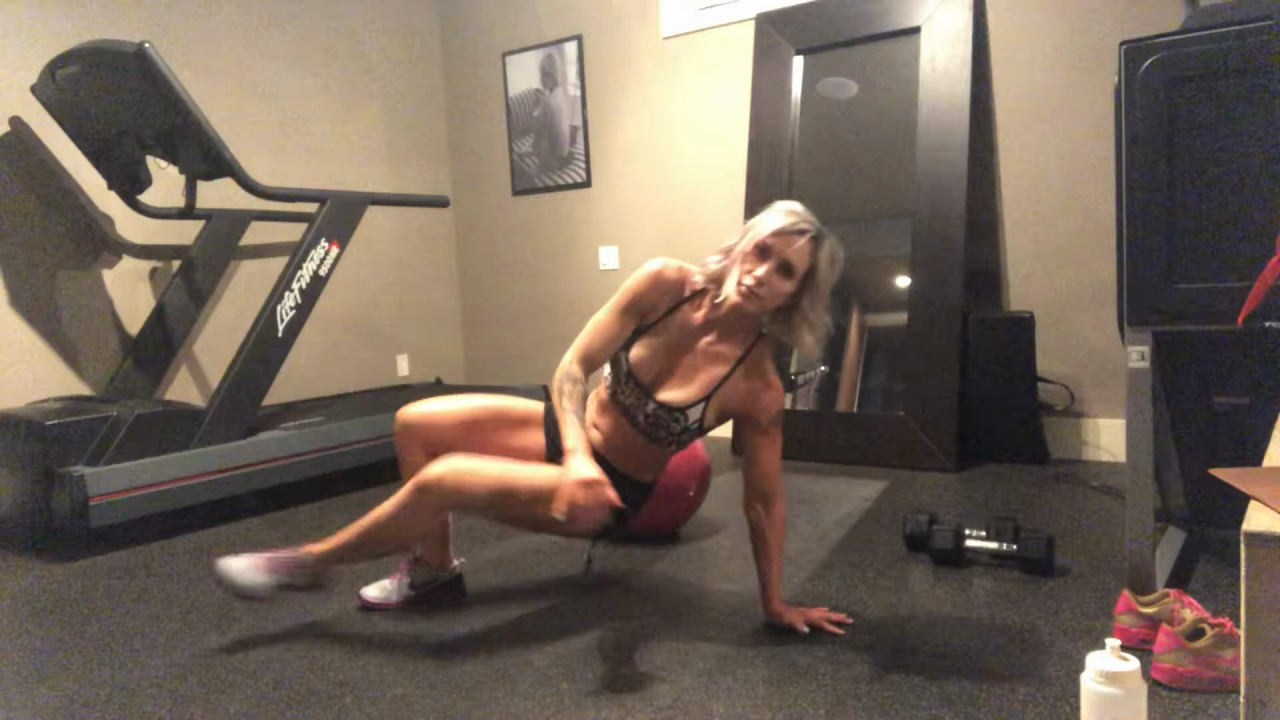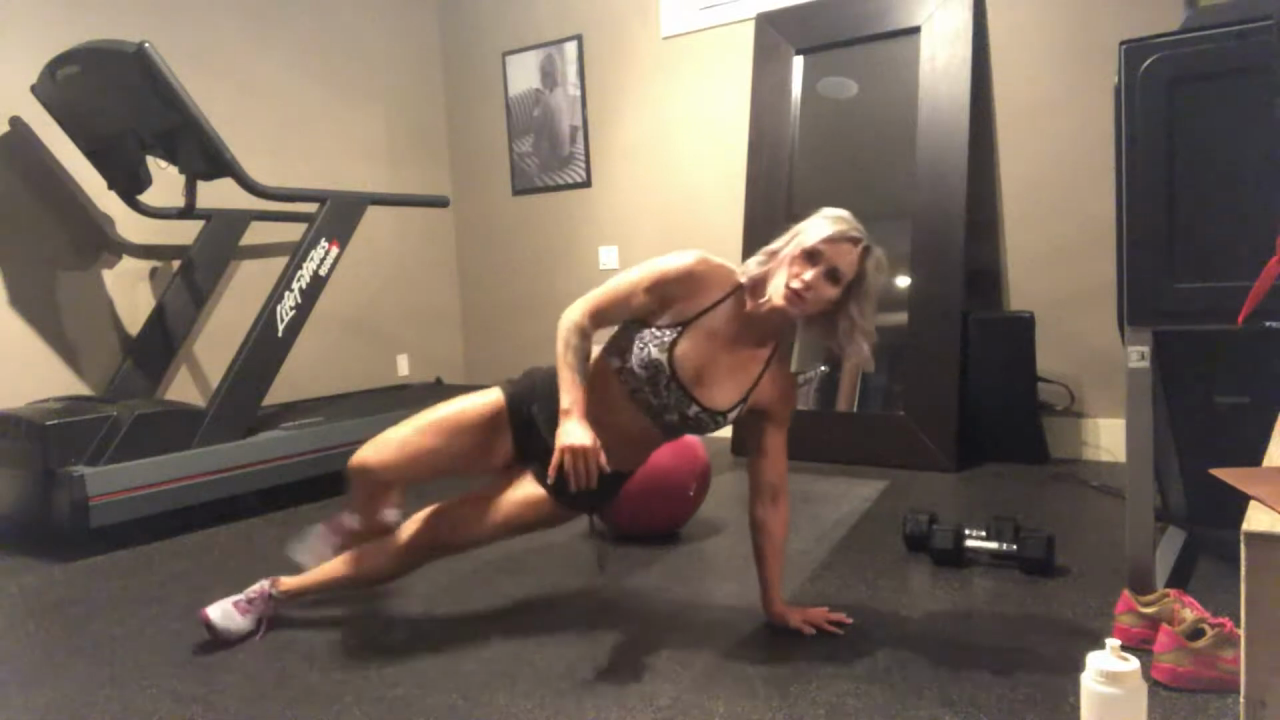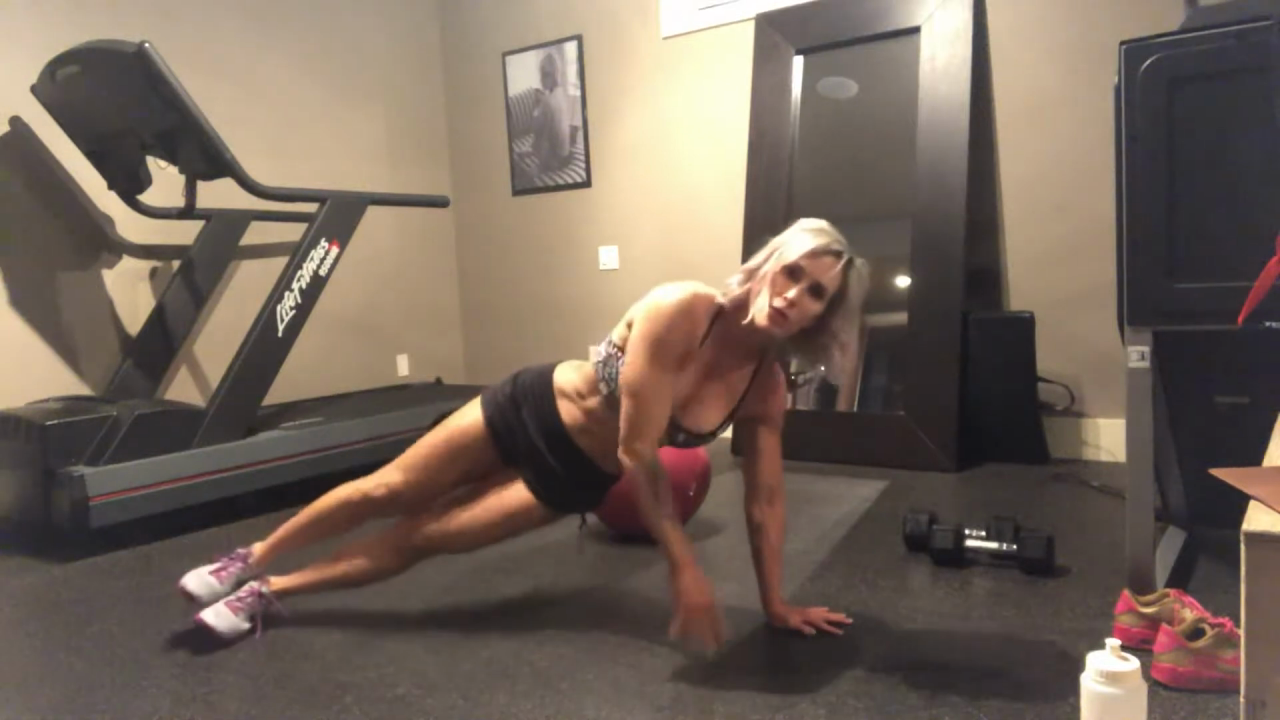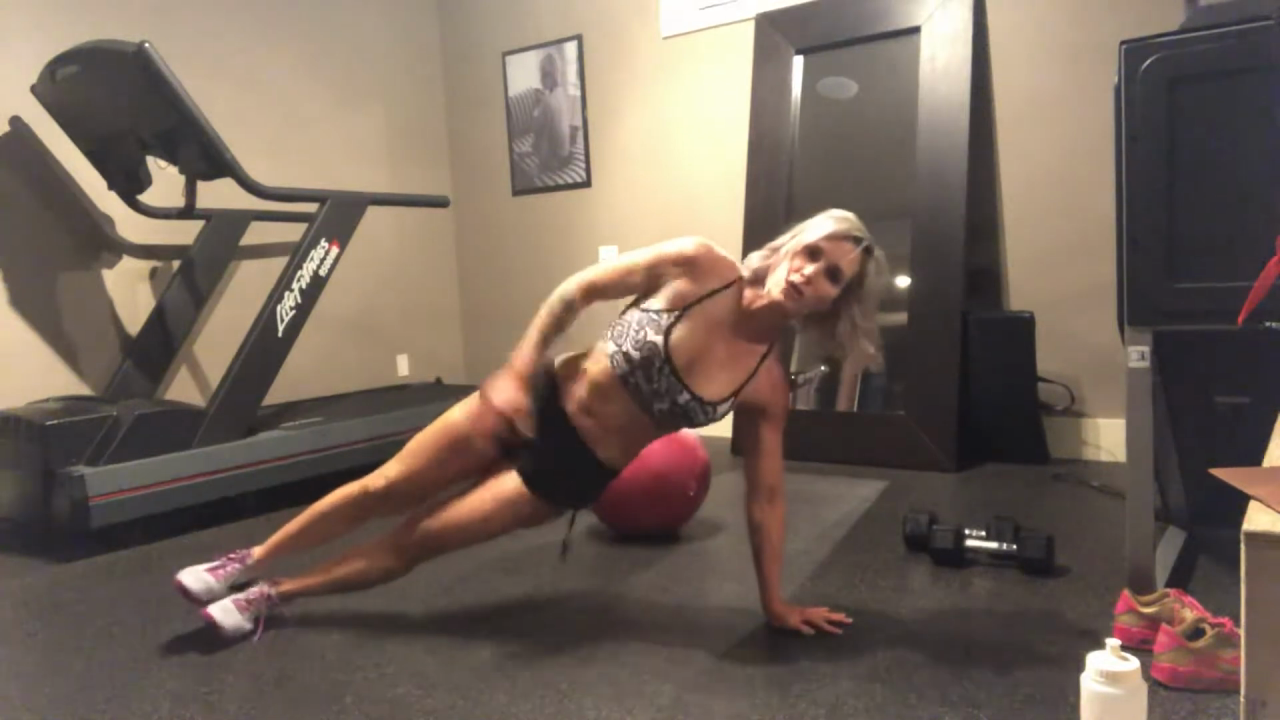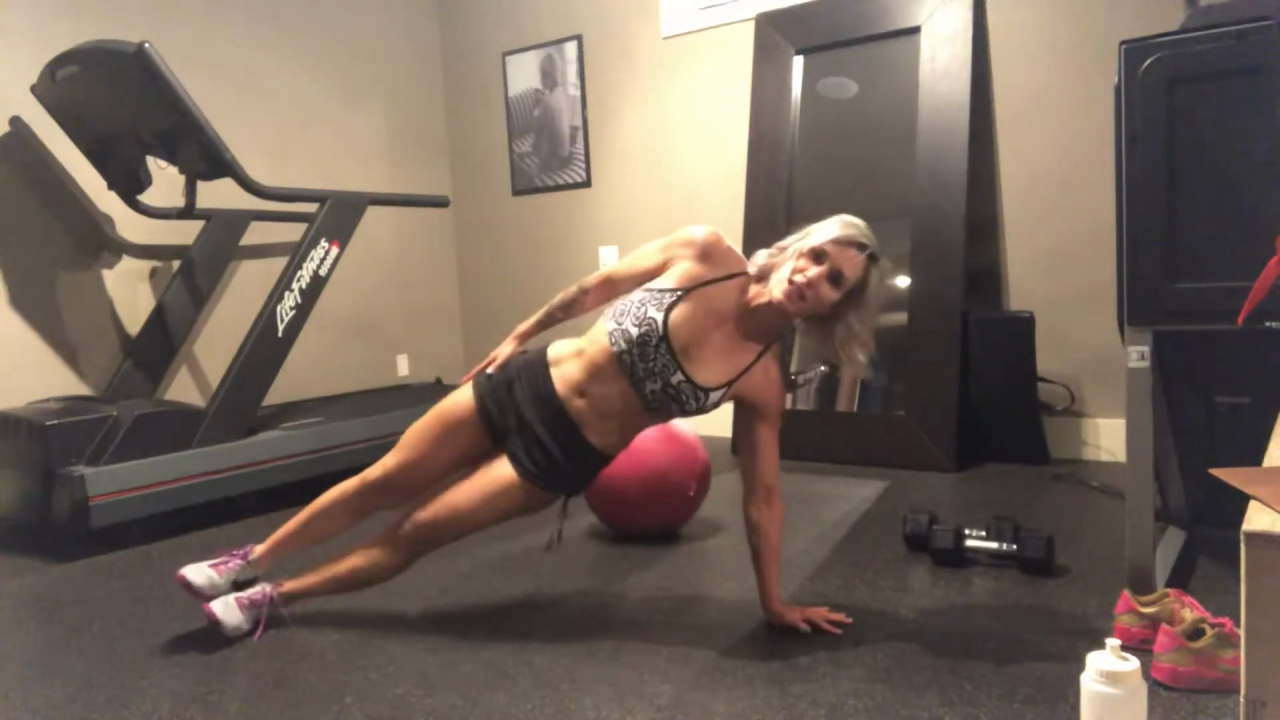
dt=0.5s
person 1, frame 1
left shoulder: (759, 385)
right shoulder: (664, 282)
left elbow: (763, 501)
right elbow: (574, 366)
left wrist: (776, 603)
right wrist: (578, 454)
left hip: (617, 488)
right hip: (573, 430)
left knee: (438, 482)
right knee: (416, 422)
left ankle: (309, 561)
right ankle: (434, 567)
person 1, frame 2
left shoulder: (775, 385)
right shoulder: (698, 277)
left elbow: (768, 498)
right elbow: (576, 318)
left wrist: (775, 603)
right wrist: (572, 414)
left hip: (584, 473)
right hip: (545, 403)
left knee: (430, 535)
right knee: (373, 466)
left ankle: (278, 590)
right ankle: (365, 526)
person 1, frame 3
left shoulder: (767, 394)
right shoulder: (681, 309)
left elbow: (764, 501)
right elbow: (638, 452)
left wrist: (776, 604)
right wrist: (684, 570)
left hip: (575, 478)
right hip: (535, 409)
left knee: (417, 539)
right knee: (386, 493)
left ankle: (266, 592)
right ankle: (252, 557)
person 1, frame 4
left shoulder: (768, 384)
right shoulder: (699, 265)
left elbow: (765, 496)
right elbow: (579, 286)
left wrist: (775, 603)
right wrist: (517, 370)
left hip: (573, 470)
right hip: (544, 405)
left knee: (416, 540)
right knee: (385, 491)
left ankle: (271, 595)
right ankle: (253, 560)
person 1, frame 5
left shoulder: (763, 382)
right shoulder: (704, 252)
left elbow: (763, 493)
right elbow: (600, 284)
left wrist: (774, 601)
right wrist: (519, 334)
left hip: (564, 455)
right hip: (525, 385)
left knee: (415, 534)
right knee: (383, 483)
left ankle: (273, 596)
right ankle: (251, 561)
